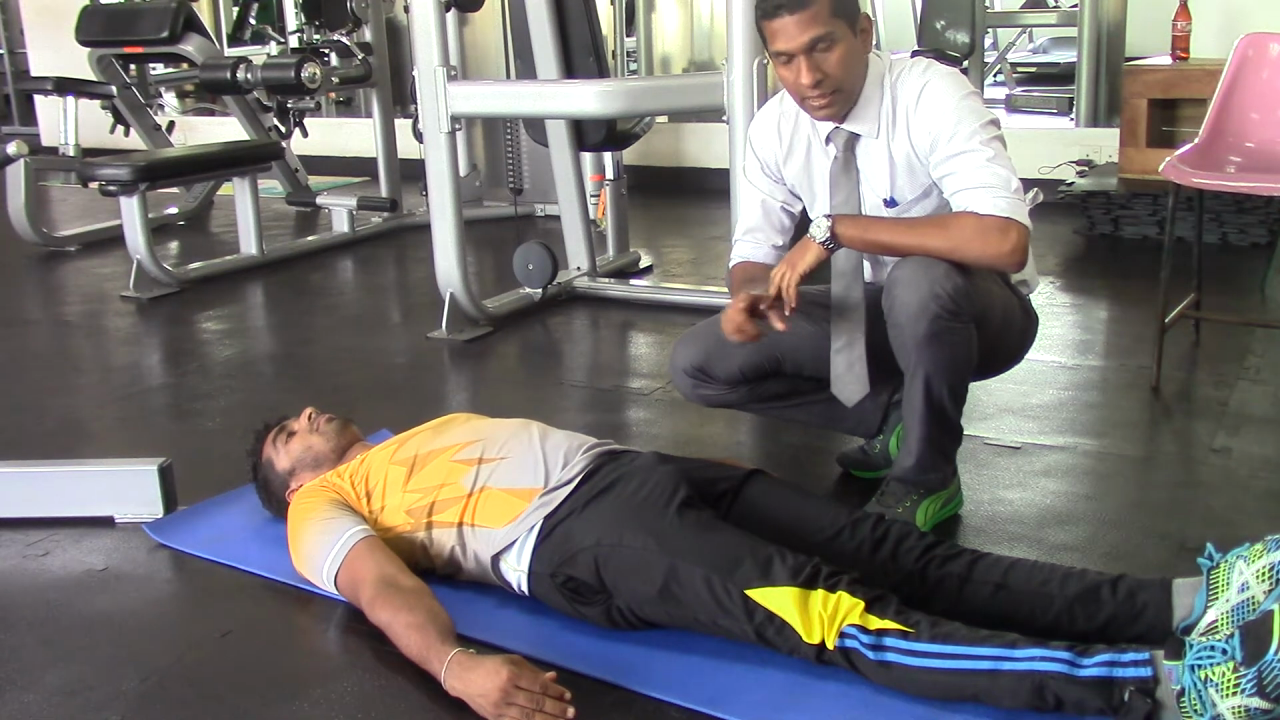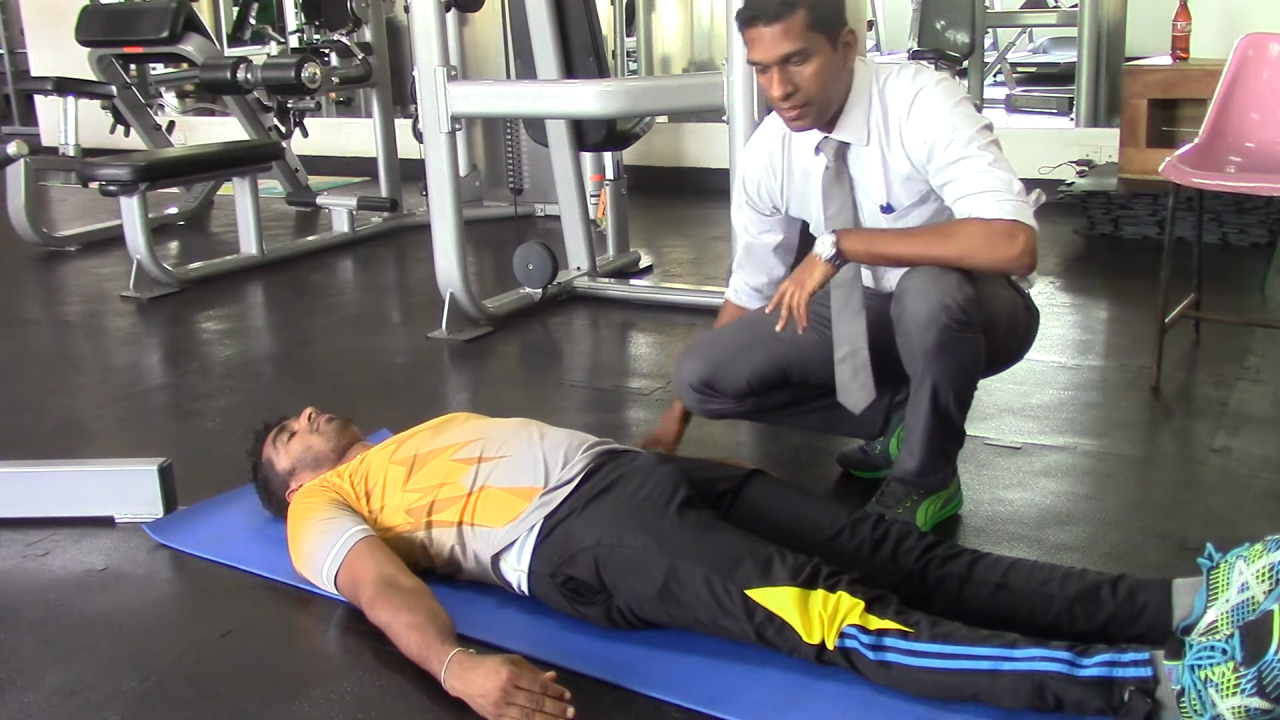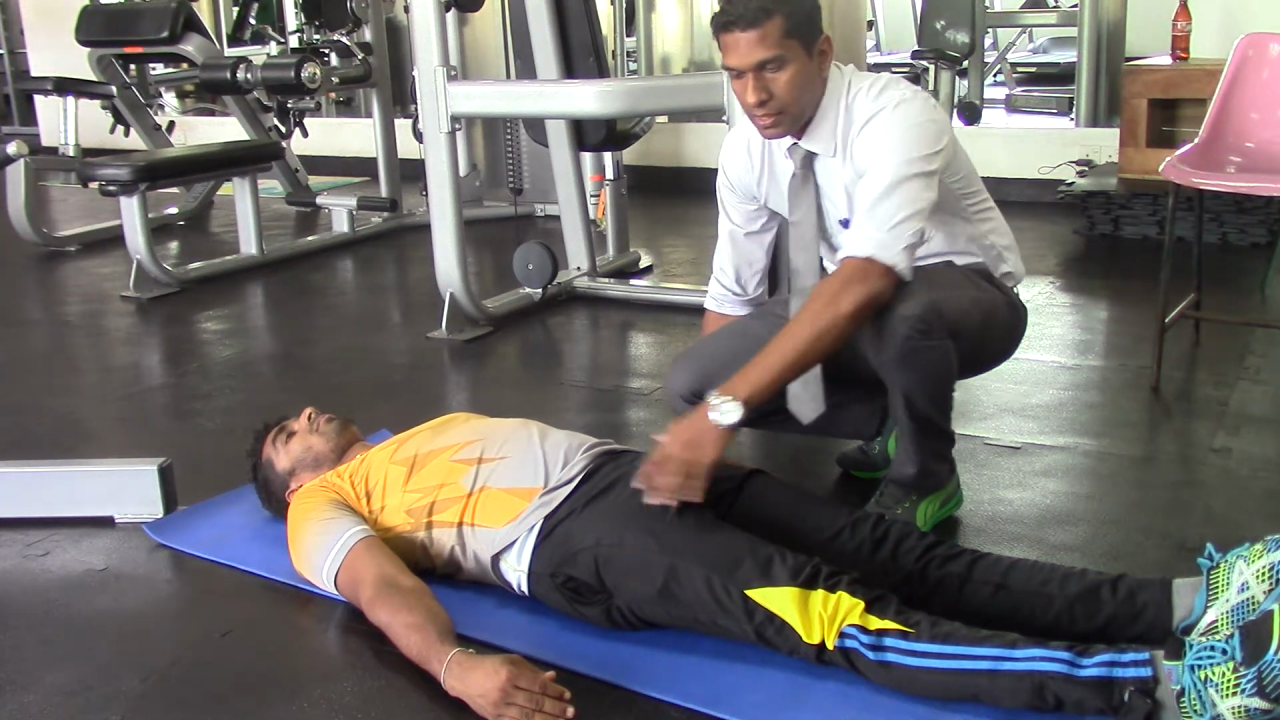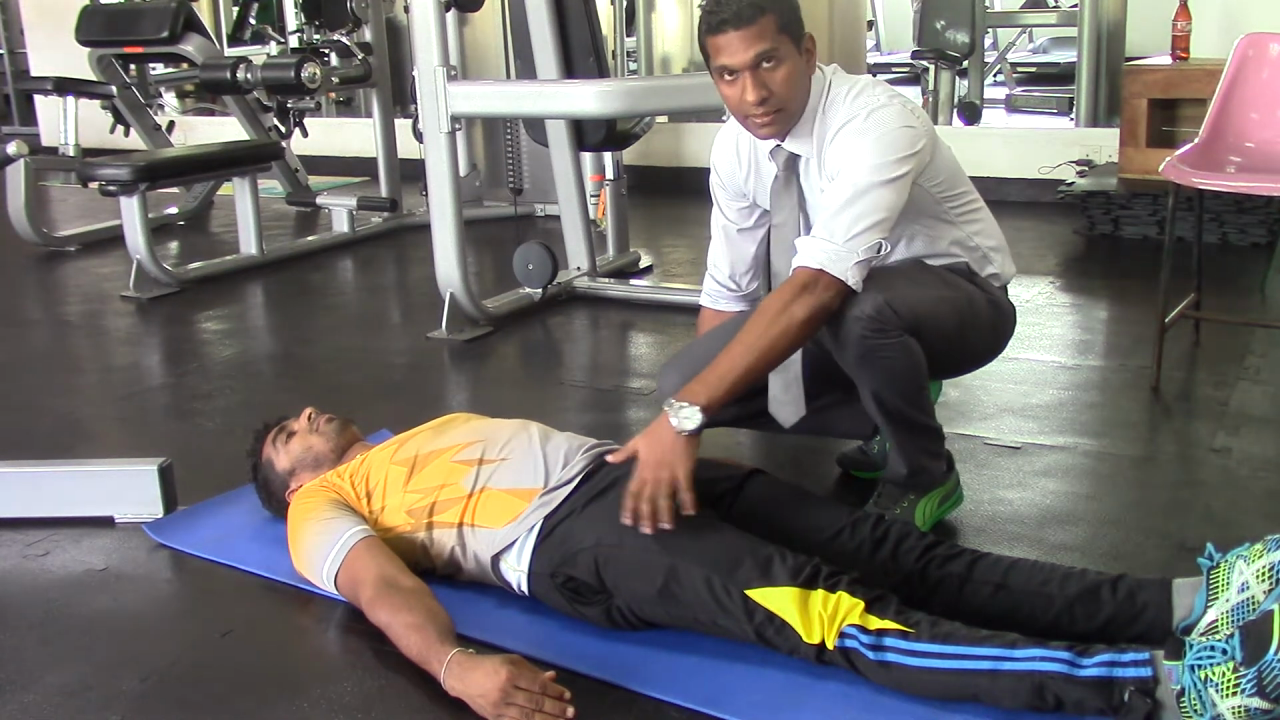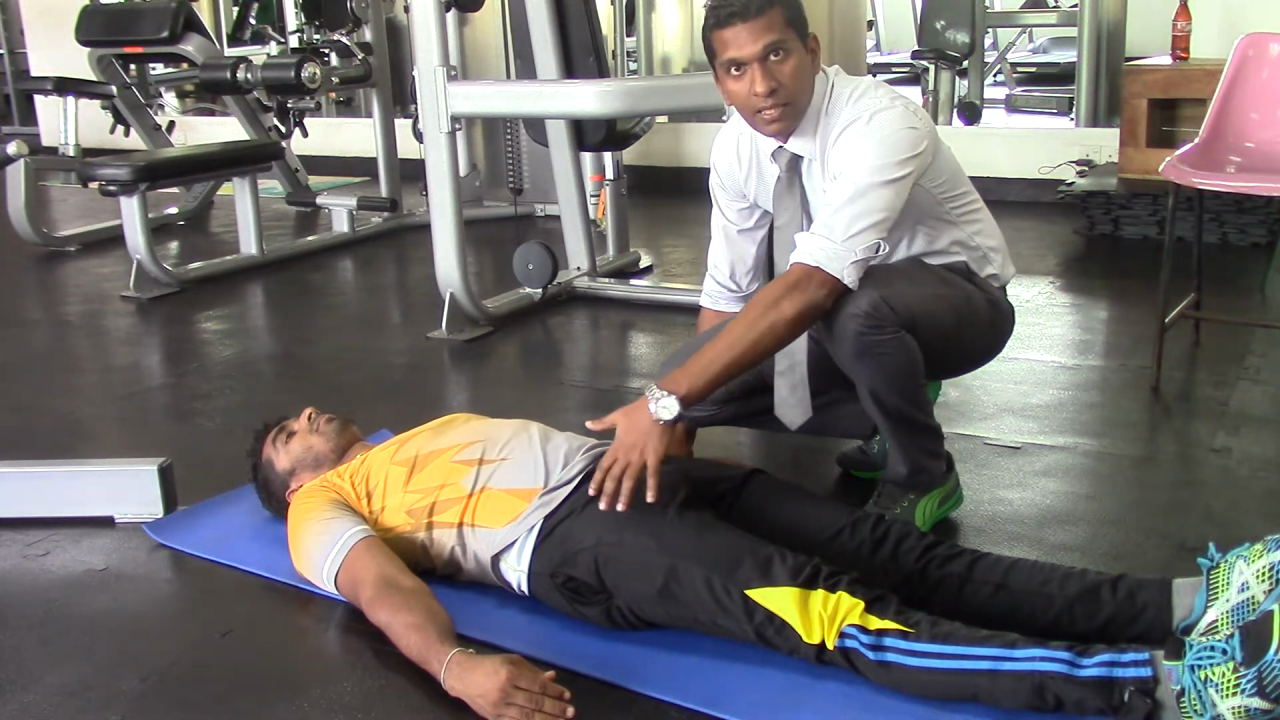
dt=0.5s
person 1, frame 1
left shoulder: (423, 438)
right shoulder: (323, 513)
right elbow: (382, 589)
left wrist: (715, 460)
left hip: (633, 471)
right hip: (574, 538)
left knee: (898, 557)
right knee: (833, 617)
left ankle: (1187, 604)
person 1, frame 2
left shoulder: (420, 441)
right shoulder: (323, 511)
right elbow: (384, 587)
left wrist: (689, 448)
left hip: (631, 469)
right hip: (574, 538)
left knee: (898, 554)
right knee: (832, 616)
left ankle: (1186, 602)
person 1, frame 3
left shoulder: (422, 436)
right shoulder: (323, 512)
right elbow: (383, 588)
left hip: (623, 470)
right hip: (570, 539)
left knee: (897, 555)
right knee: (830, 615)
left ankle: (1188, 603)
person 1, frame 4
left shoulder: (420, 440)
right shoulder: (324, 511)
right elbow: (383, 587)
left hip: (622, 470)
right hip: (570, 539)
left knee: (899, 554)
right knee: (831, 616)
left ankle: (1186, 602)
person 1, frame 5
left shoulder: (424, 438)
right shoulder: (323, 513)
right elbow: (383, 589)
right hip: (567, 539)
left knee: (897, 554)
right knee: (830, 615)
left ankle: (1189, 603)
person 2, frame 1
left shoulder: (931, 97)
right shoulder: (774, 128)
left elbow: (1005, 241)
right elbow: (757, 253)
left wrist: (835, 229)
right wrist: (746, 293)
left hip: (970, 308)
right hip: (867, 308)
left knee: (921, 283)
right knee: (699, 363)
left ankle: (926, 477)
right ankle: (895, 417)
person 2, frame 2
left shoulder: (923, 102)
right shoulder: (765, 152)
left elbow: (1013, 244)
right elbow: (752, 290)
left wrist: (840, 244)
right wrist: (680, 410)
left hip: (967, 308)
right hip: (869, 308)
left knee: (931, 292)
right knee: (703, 375)
left ankle: (925, 477)
right ankle: (895, 418)
person 2, frame 3
left shoulder: (894, 117)
right shoulder: (745, 147)
left elbow: (866, 279)
right elbow: (732, 293)
left wrist: (726, 406)
right wrist: (697, 416)
left hip: (968, 299)
right hip: (855, 311)
left knee: (900, 309)
right knee: (691, 382)
left ankle: (924, 477)
right ankle: (890, 422)
person 2, frame 4
left shoulder: (876, 123)
right shoulder: (735, 145)
left elbow: (816, 287)
right elbow: (728, 290)
left wrist: (685, 414)
right wrist: (686, 404)
left hip: (958, 299)
right hip: (846, 308)
left knee: (857, 309)
right knee: (685, 383)
left ankle: (923, 474)
right ankle: (895, 415)
person 2, frame 5
left shoulder: (880, 124)
right shoulder: (735, 145)
left elbow: (811, 284)
right elbow: (726, 291)
left wrist: (665, 402)
right wrist: (680, 430)
left hip: (957, 300)
right hip: (845, 309)
left knee: (857, 307)
right knee: (696, 379)
left ankle: (921, 475)
right ankle: (891, 415)
